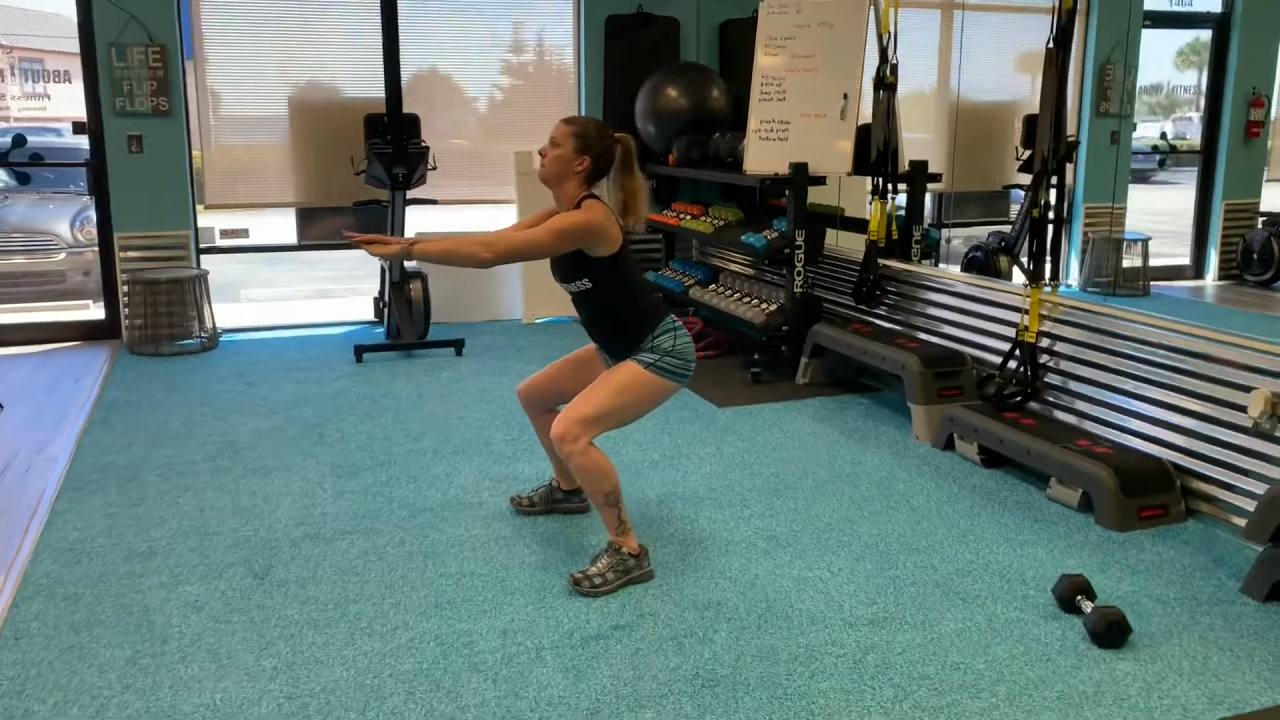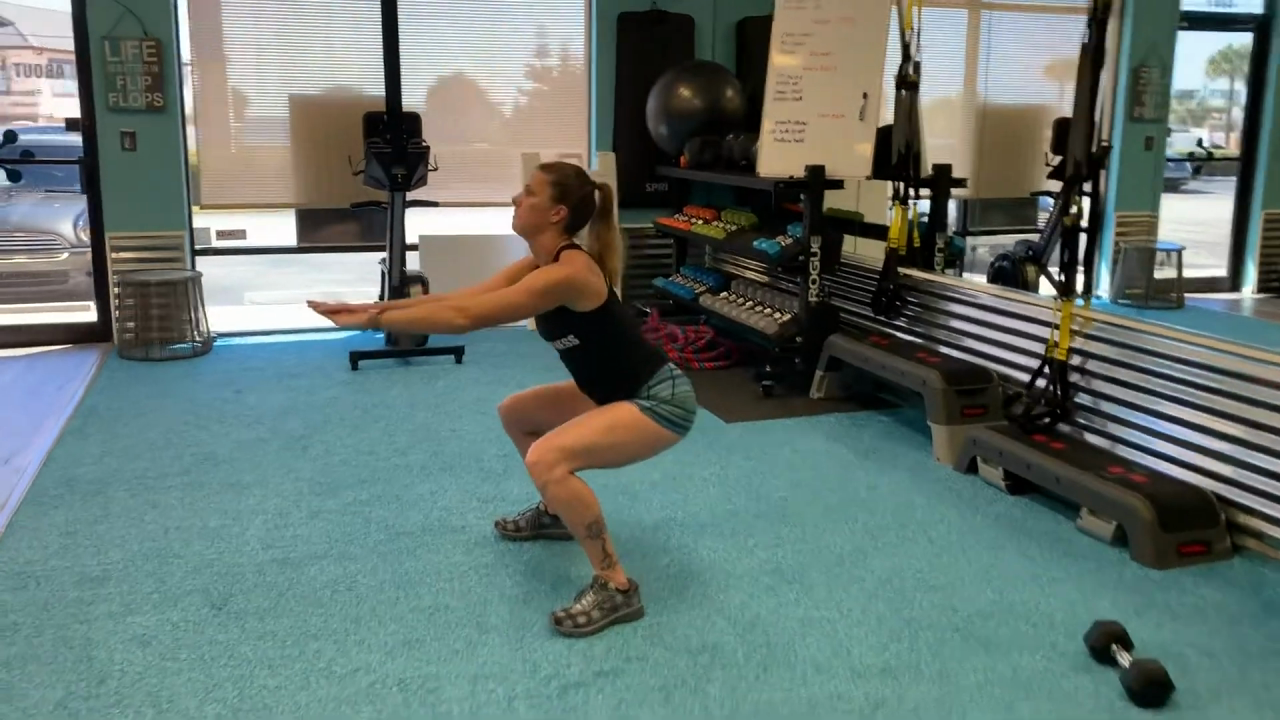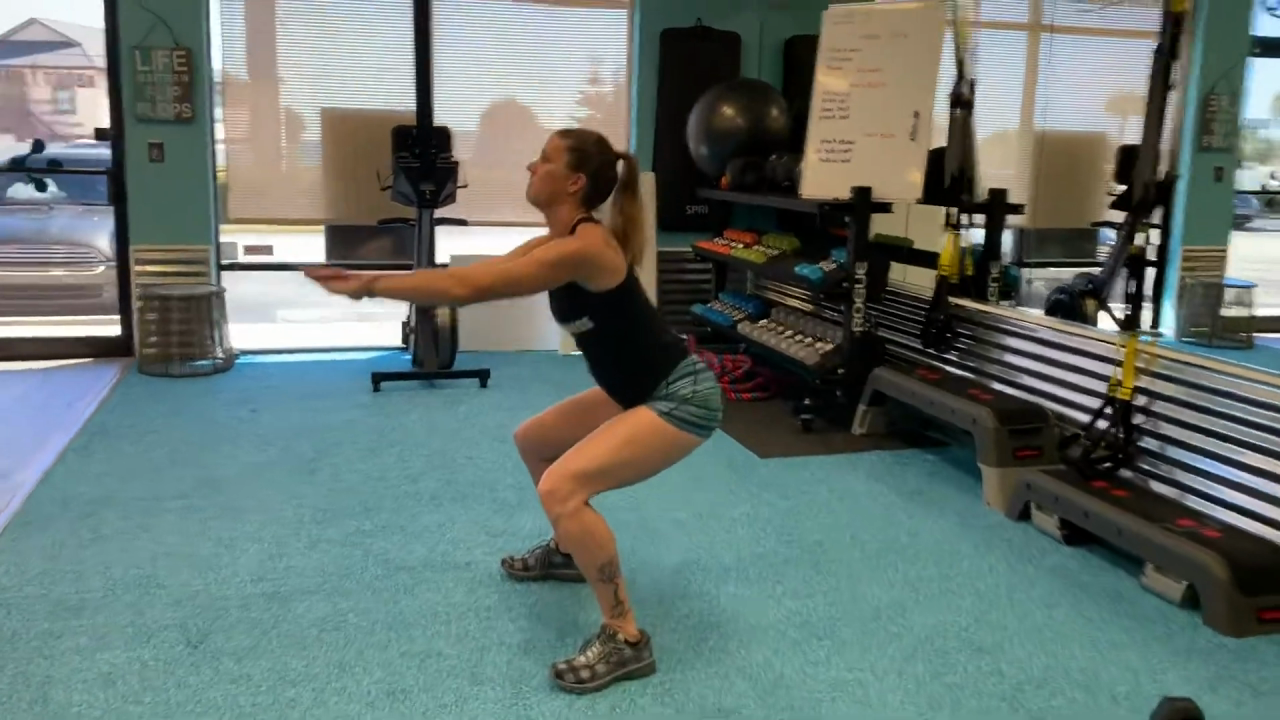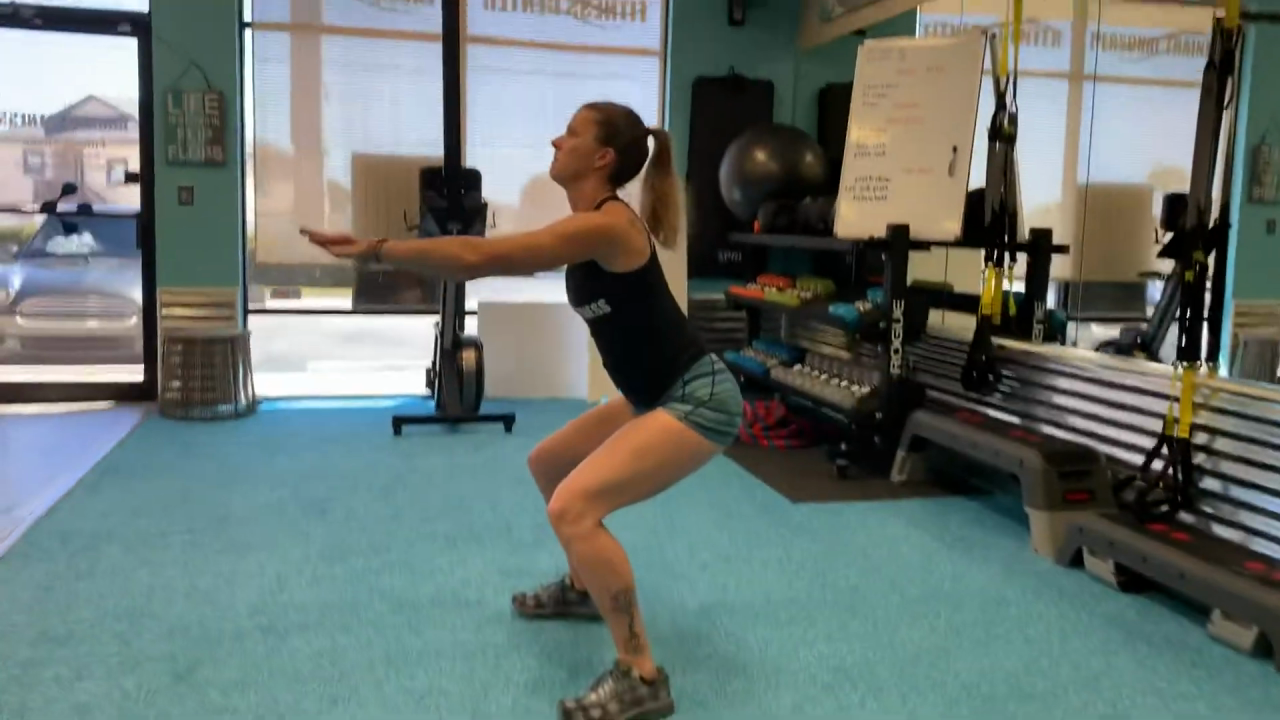
dt=0.4s
person 1, frame 1
left shoulder: (587, 220)
right shoulder: (562, 214)
left elbow: (489, 253)
right elbow: (489, 242)
left hip: (661, 351)
right hip: (622, 347)
left knee: (570, 431)
right knee: (533, 396)
left ankle: (628, 552)
right ankle: (568, 489)
person 1, frame 2
left shoulder: (568, 273)
right shoulder: (539, 266)
left elbow: (464, 317)
right elbow: (457, 298)
left wrist: (372, 321)
right wrist: (372, 307)
left hip: (662, 401)
right hip: (618, 392)
left knee: (547, 458)
right knee: (515, 414)
left ankle: (616, 589)
right ankle: (554, 513)
person 1, frame 3
left shoulder: (583, 248)
right shoulder: (561, 242)
left elbow: (467, 289)
right elbow: (471, 275)
left wrist: (367, 287)
right wrist: (369, 276)
left hip: (682, 397)
right hip: (639, 391)
left knee: (561, 487)
right knee: (532, 440)
left ankle: (626, 640)
right ankle: (566, 551)
person 1, frame 4
left shoulder: (606, 226)
right shoulder: (590, 226)
left elbow: (480, 257)
right elbow: (491, 257)
left wrist: (375, 249)
right wrist: (380, 249)
left hip: (699, 399)
right hip: (659, 397)
left knee: (572, 507)
right knee: (547, 464)
right ankle: (583, 587)
